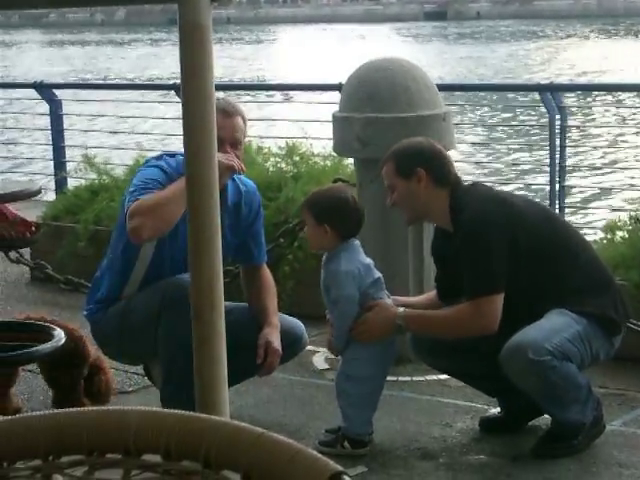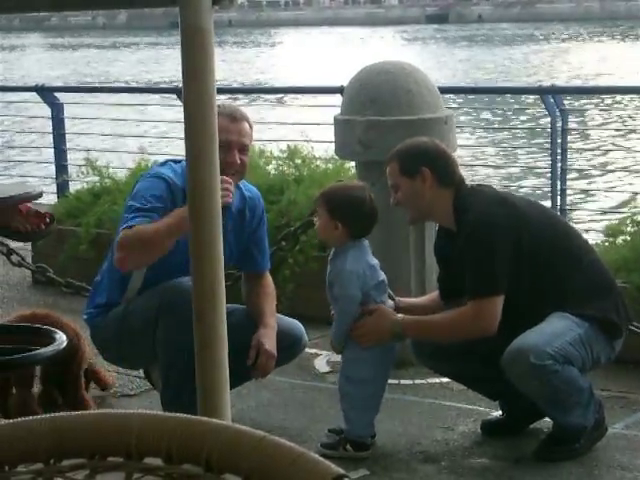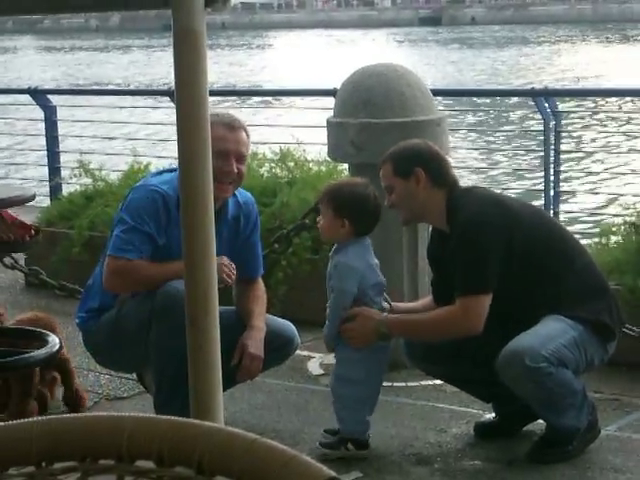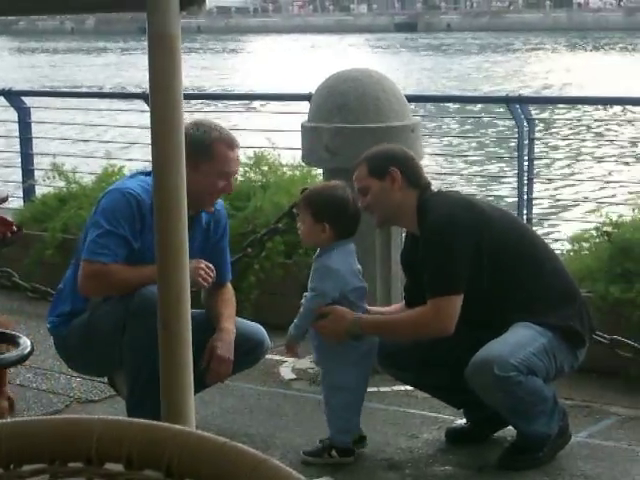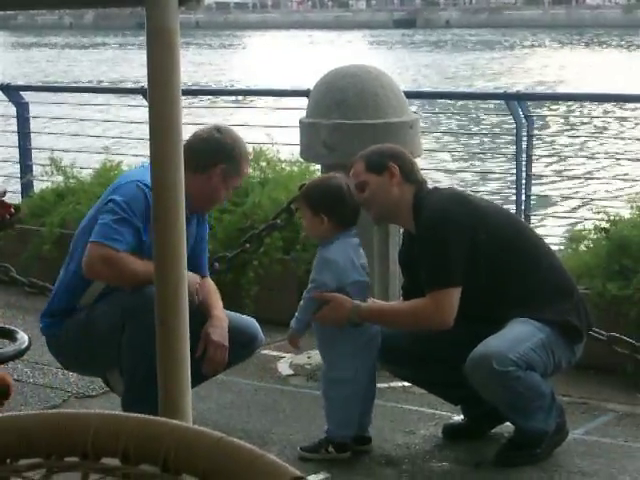
dt=0.3s
person 1, frame 1
left shoulder: (483, 216)
right shoulder: (448, 229)
left elbow: (484, 318)
right elbow: (449, 299)
left wrist: (398, 320)
right wrist: (392, 304)
left hip: (588, 314)
right hip: (529, 311)
left knee: (525, 352)
right knee: (429, 340)
left ankle: (583, 415)
right ankle: (520, 400)
person 1, frame 2
left shoulder: (487, 218)
right shoulder: (451, 230)
left elbow: (483, 320)
right elbow: (452, 300)
left wrist: (398, 326)
right wrist: (395, 306)
left hip: (589, 317)
right hip: (531, 314)
left knee: (526, 356)
right knee: (430, 344)
left ankle: (584, 417)
right ankle: (522, 403)
person 1, frame 3
left shoulder: (479, 217)
right shoulder: (445, 233)
left elbow: (469, 319)
right elbow: (446, 303)
left wrist: (383, 326)
right wrist: (389, 309)
left hip: (581, 319)
right hip: (522, 317)
left knee: (521, 359)
right knee: (422, 345)
left ankle: (577, 420)
right ankle: (516, 406)
person 1, frame 4
left shoulder: (449, 218)
right shoulder: (419, 236)
left elbow: (441, 320)
right elbow: (419, 308)
left wrist: (356, 325)
right wrist: (361, 312)
left hip: (551, 326)
right hip: (493, 323)
left knee: (491, 367)
right knee: (394, 351)
left ankle: (548, 426)
right ankle: (487, 411)
person 1, frame 5
left shoulder: (443, 213)
right shoulder: (416, 233)
left elbow: (440, 313)
right elbow: (418, 305)
left wrist: (355, 312)
right wrist: (362, 305)
left hip: (551, 322)
right hip: (490, 321)
left knee: (490, 362)
right knee: (391, 344)
left ankle: (544, 422)
right ankle: (484, 407)
person 2, frame 1
left shoulder: (245, 194)
right shoulder: (158, 173)
left elbow: (255, 269)
right elbow: (139, 228)
left wrist: (271, 326)
left hip: (186, 316)
right hip: (119, 319)
left knee: (291, 336)
right knee: (187, 289)
left ankle: (193, 385)
right ankle: (179, 412)
person 2, frame 2
left shoulder: (249, 201)
right shoulder: (161, 183)
left elbow: (257, 276)
right elbow: (125, 256)
left wrist: (267, 329)
left hip: (187, 321)
right hip: (119, 323)
left knee: (291, 337)
right knee: (185, 292)
left ankle: (192, 389)
right ankle: (180, 415)
person 2, frame 3
left shoulder: (243, 206)
right shoulder: (154, 196)
left elbow: (250, 281)
right elbow: (114, 277)
left wrist: (255, 331)
left hip: (179, 325)
right hip: (111, 328)
left knee: (283, 338)
right knee: (178, 295)
left ankle: (186, 392)
right ankle: (173, 418)
person 2, frame 4
left shoulder: (214, 213)
right shoulder: (129, 198)
left elbow: (219, 286)
right elbow: (90, 280)
left wrist: (225, 333)
left hip: (148, 328)
right hip: (82, 332)
left knee: (254, 341)
right knee: (152, 299)
left ankle: (155, 393)
right ankle: (145, 422)
person 2, frame 5
left shoulder: (194, 209)
right shoulder: (139, 190)
left elbow: (199, 281)
right elbow: (96, 263)
left wrist: (217, 318)
left hip: (139, 325)
right hip: (76, 331)
left knee: (245, 334)
right knee: (154, 297)
left ankle: (152, 390)
right ankle: (140, 418)
person 3, frame 1
left shoulder: (342, 268)
right shoulder: (345, 252)
left elbow: (347, 309)
left wrist: (337, 342)
right wrist: (335, 331)
left knee: (352, 383)
right knee: (357, 383)
left ankle: (355, 437)
right ankle: (358, 427)
person 3, frame 2
left shoulder: (348, 265)
right shoulder: (354, 250)
left elbow: (348, 308)
left wrist: (337, 340)
right wrist: (340, 335)
left knee: (354, 385)
right knee: (359, 385)
left ankle: (357, 440)
right ankle: (361, 429)
person 3, frame 3
left shoulder: (347, 261)
right shoulder: (357, 249)
left elbow: (341, 304)
left wrist: (330, 336)
right wrist: (334, 334)
left knee: (348, 385)
right knee: (357, 386)
left ankle: (354, 438)
right ankle: (354, 427)
person 3, frame 4
left shoulder: (331, 265)
right shoulder: (340, 253)
left elbow: (315, 304)
left wrist: (294, 334)
right wrist: (303, 322)
left hip: (346, 344)
right hip: (353, 341)
left knee: (340, 391)
right knee: (342, 391)
left ankle: (340, 446)
right ankle: (350, 433)
person 3, frame 5
left shoulder: (330, 256)
right shoulder: (352, 244)
left elbow: (315, 297)
left wrist: (297, 328)
left hip: (345, 339)
right hip: (364, 333)
left knee: (340, 387)
right knee: (360, 386)
left ankle: (338, 441)
right ankle: (358, 434)
